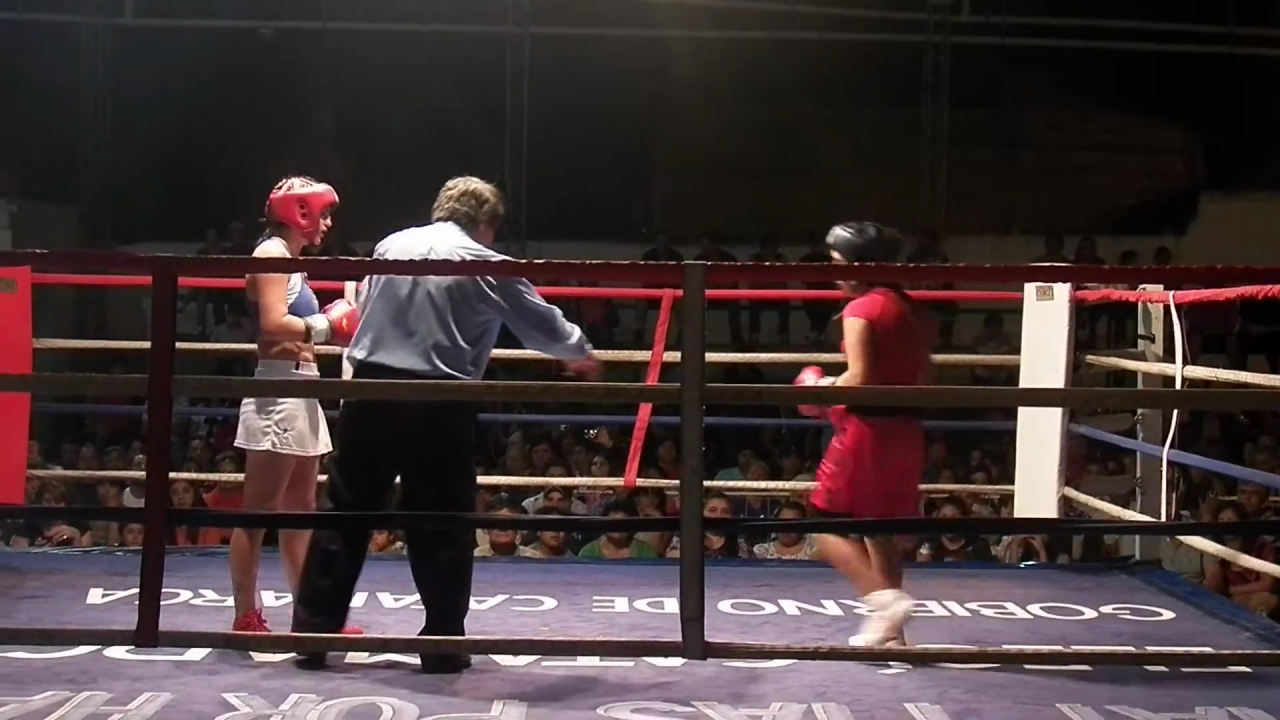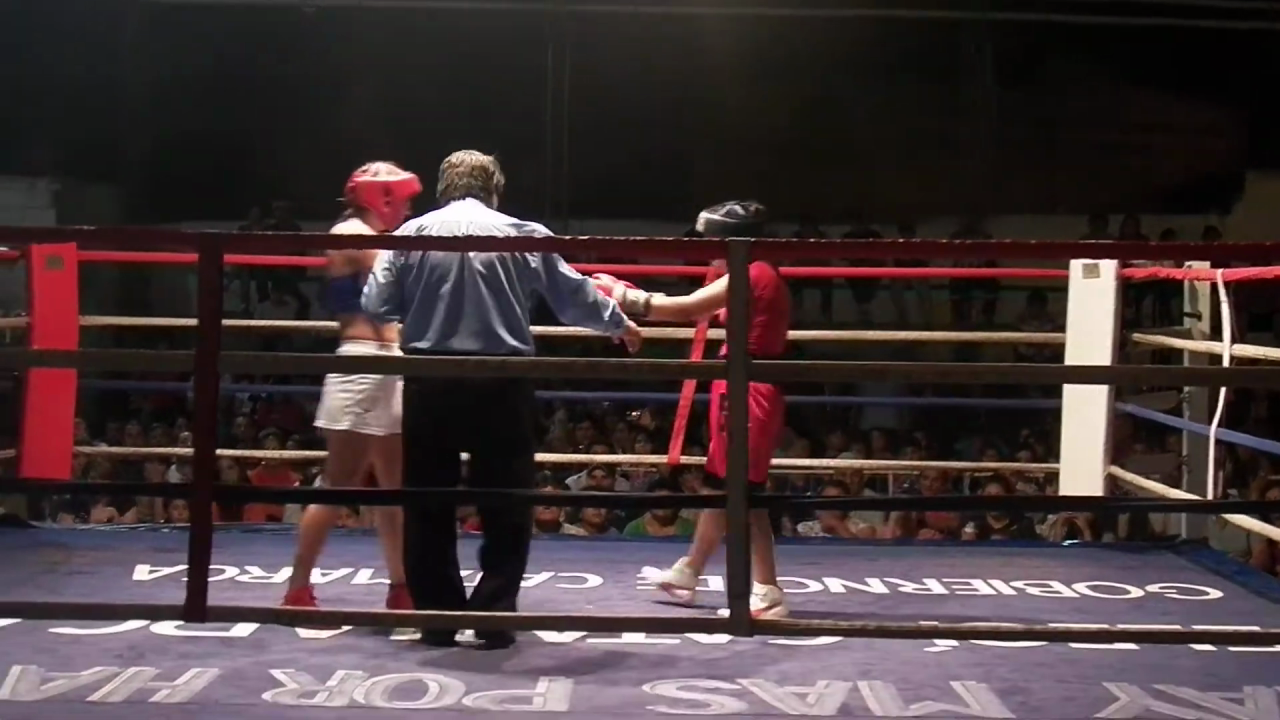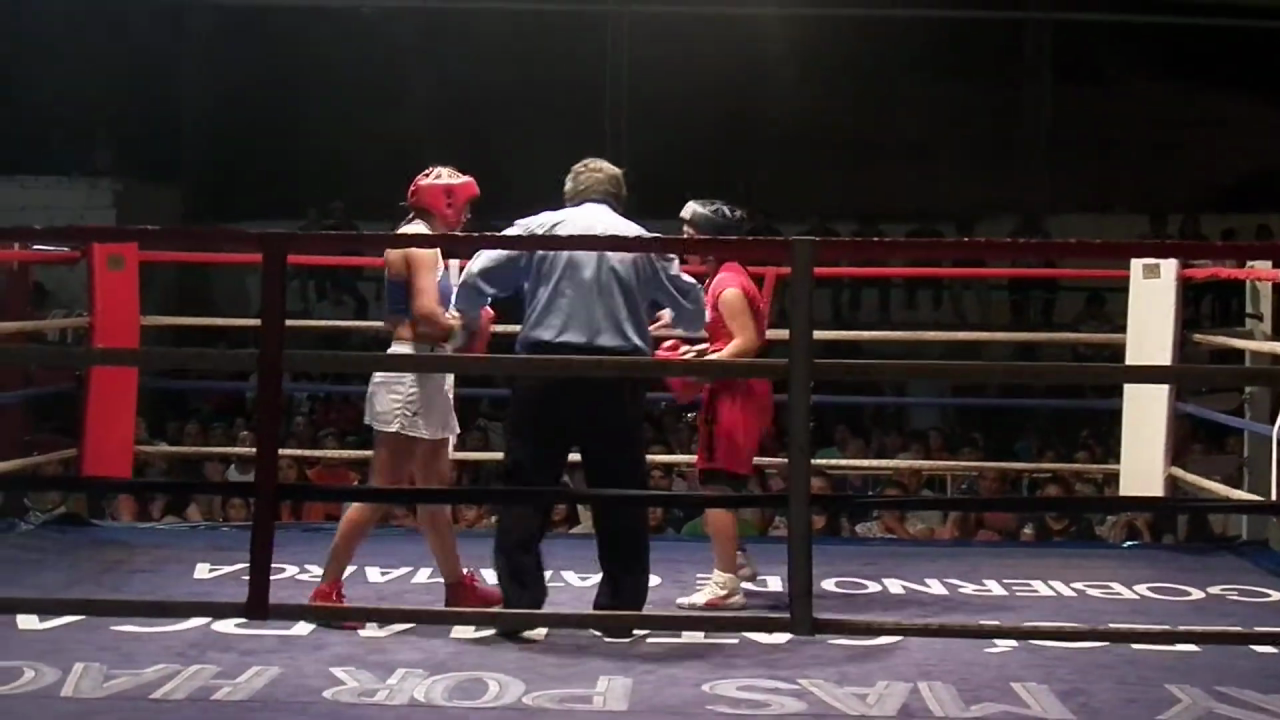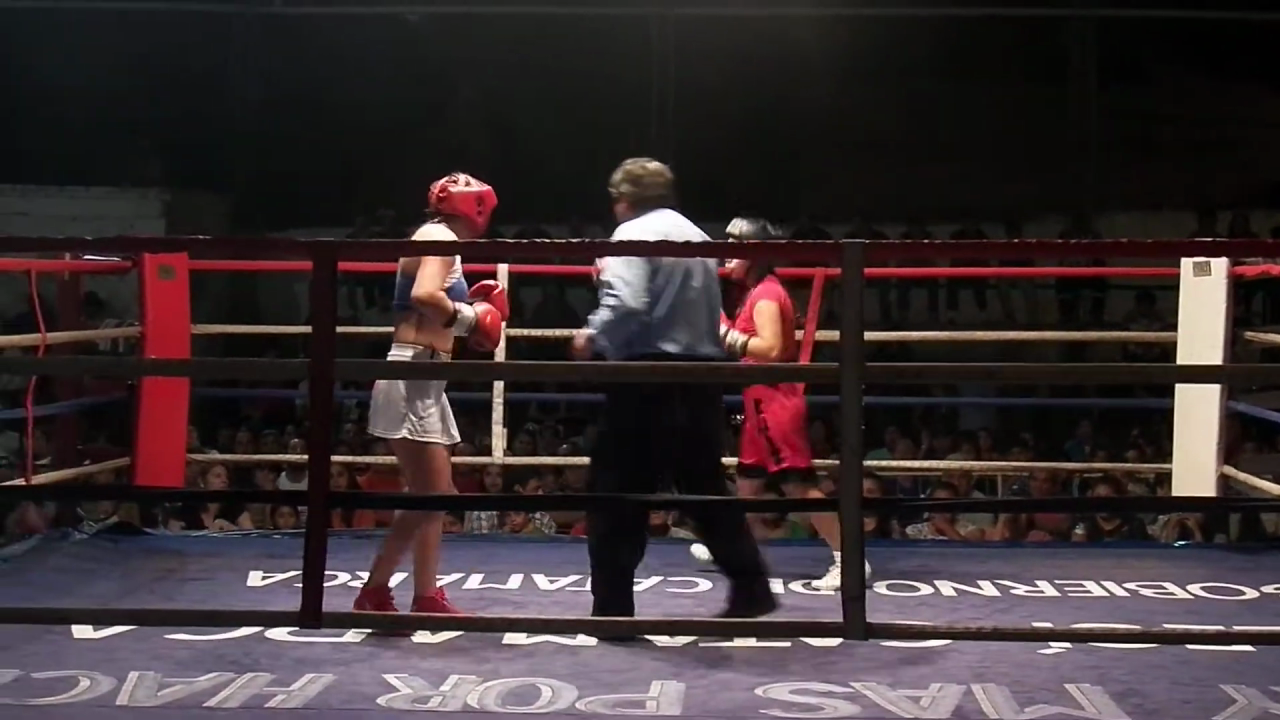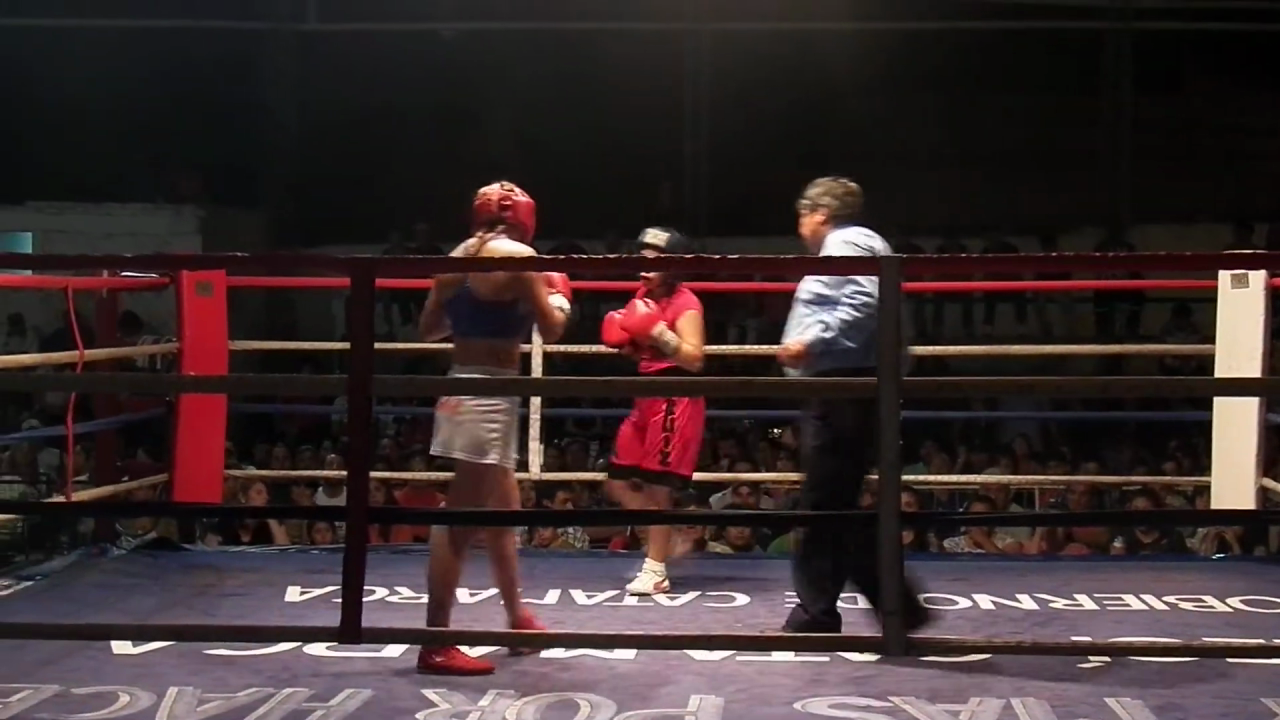
dt=0.7s
person 1, frame 1
left shoulder: (392, 246)
right shoulder: (488, 267)
right elbow: (545, 326)
right wrist: (580, 352)
left hip: (372, 393)
right hip: (439, 407)
left knee: (345, 515)
right knee: (441, 527)
left ankle: (314, 632)
right ankle: (441, 642)
person 1, frame 2
left shoulder: (411, 234)
right shoulder: (524, 235)
left elbow: (376, 305)
right elbow: (575, 297)
right wrist: (620, 323)
left hip: (430, 382)
right hip: (500, 383)
left knee: (429, 504)
right knee: (505, 504)
left ankle: (437, 617)
right ankle: (493, 612)
person 1, frame 3
left shoulder: (537, 229)
right shoulder: (643, 243)
left elbow: (477, 277)
right elbow: (690, 306)
left wrist: (464, 317)
right wrist: (691, 322)
left hip: (547, 375)
right hip: (616, 380)
left knee: (525, 491)
right knee: (620, 498)
left ankle: (519, 606)
right ankle: (620, 609)
person 1, frame 4
left shoulder: (633, 234)
right shoulder: (698, 238)
left elbow: (626, 304)
left wrist: (592, 337)
left hip: (646, 380)
right hip: (699, 379)
left knee: (614, 495)
right knee: (707, 492)
left ankle: (612, 610)
right ankle: (751, 590)
person 1, frame 5
left shoulder: (847, 245)
right shoulder: (861, 245)
left elbow: (865, 305)
left wrist: (812, 341)
left hip: (843, 391)
right hip: (846, 391)
left knee: (826, 505)
right knee: (828, 506)
right ankle: (815, 615)
person 2, frame 1
left shoulder: (289, 260)
right shoulder: (273, 254)
left elbow: (295, 327)
right elbow: (273, 324)
left wrist: (330, 317)
right wrist: (328, 326)
left hip: (300, 392)
right hip: (279, 391)
left knee: (300, 510)
right knee: (260, 509)
right ankle: (246, 620)
person 2, frame 2
left shoulder: (364, 239)
right shoulder: (353, 234)
left hip: (383, 370)
right hip: (362, 369)
left knee: (394, 486)
right knee: (338, 486)
left ankle: (402, 591)
right ankle: (297, 594)
person 2, frame 3
left shoulder: (415, 241)
right shoulder: (422, 241)
right elbow: (427, 313)
left wrist: (448, 323)
right wrist: (461, 331)
left hip: (420, 374)
right hip: (411, 374)
left knee: (435, 488)
right knee: (383, 489)
left ankle: (459, 586)
right ankle: (326, 589)
person 2, frame 4
left shoulder: (435, 241)
right shoulder: (439, 239)
right elbow: (424, 296)
left wrist: (465, 309)
right wrist: (469, 318)
left hip: (424, 379)
right hip: (412, 375)
left knee: (437, 496)
right knee: (430, 497)
left ankle: (426, 596)
right ankle: (375, 591)
person 2, frame 5
left shoulder: (455, 260)
right shoulder: (518, 256)
left elbow: (428, 327)
right elbow: (551, 328)
right wrist: (560, 300)
left hip: (460, 389)
right hip: (490, 395)
left knee: (502, 513)
right knee: (461, 525)
left ankle: (519, 620)
right ankle: (436, 645)
person 3, frame 1
left shoulder: (862, 310)
right shoulder: (905, 308)
left elbow: (860, 380)
right elbow: (919, 377)
left wrist: (819, 389)
left hip: (868, 428)
right hip: (904, 427)
left knee: (828, 527)
right knee: (881, 532)
left ankle: (886, 599)
right ankle: (888, 620)
person 3, frame 2
left shoulder: (752, 276)
right shoulder: (759, 277)
left elbow: (687, 308)
right elbow: (703, 310)
left wrist: (626, 297)
right wrist: (633, 295)
left hip: (746, 388)
right hip: (746, 388)
right knee: (718, 488)
left ankle: (767, 595)
right ankle: (686, 575)
person 3, frame 3
left shoulder: (726, 282)
right shoulder: (722, 276)
left elbow: (747, 342)
left wrist: (699, 362)
right wrist: (687, 347)
left hip: (736, 390)
right hip: (740, 387)
left knee: (715, 483)
right knee: (726, 481)
left ankle: (724, 585)
right ankle: (734, 560)
person 3, frame 4
left shoulder: (766, 296)
right shoulder: (757, 292)
left elbow: (770, 351)
left wrist: (726, 335)
right wrist: (727, 338)
left hip: (773, 396)
right hip: (763, 396)
left knee: (796, 482)
right knee: (748, 478)
left ankle: (847, 560)
person 3, frame 5
left shoulder: (685, 303)
right shoulder: (646, 296)
left elbow: (694, 358)
left wrist: (658, 331)
right wrist: (624, 340)
left hip: (675, 402)
right hip: (649, 397)
left knee: (657, 488)
right knee: (619, 482)
left ankle: (655, 571)
right ankle: (666, 544)
